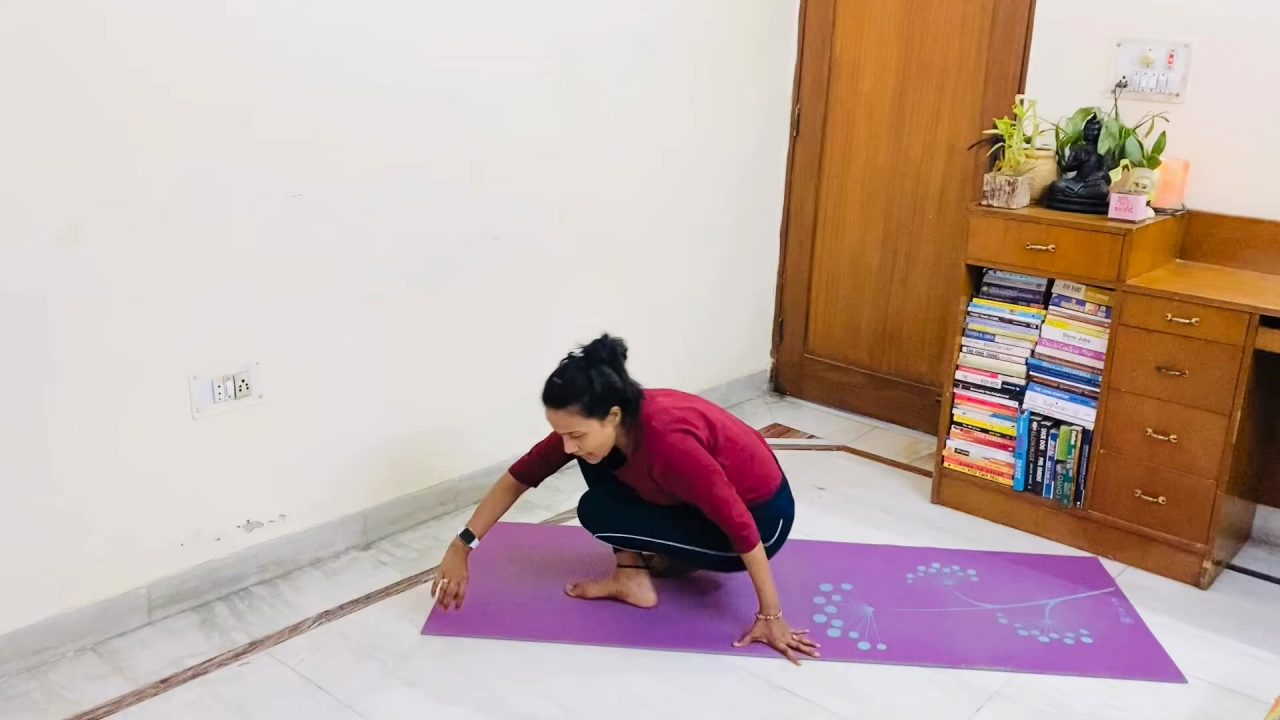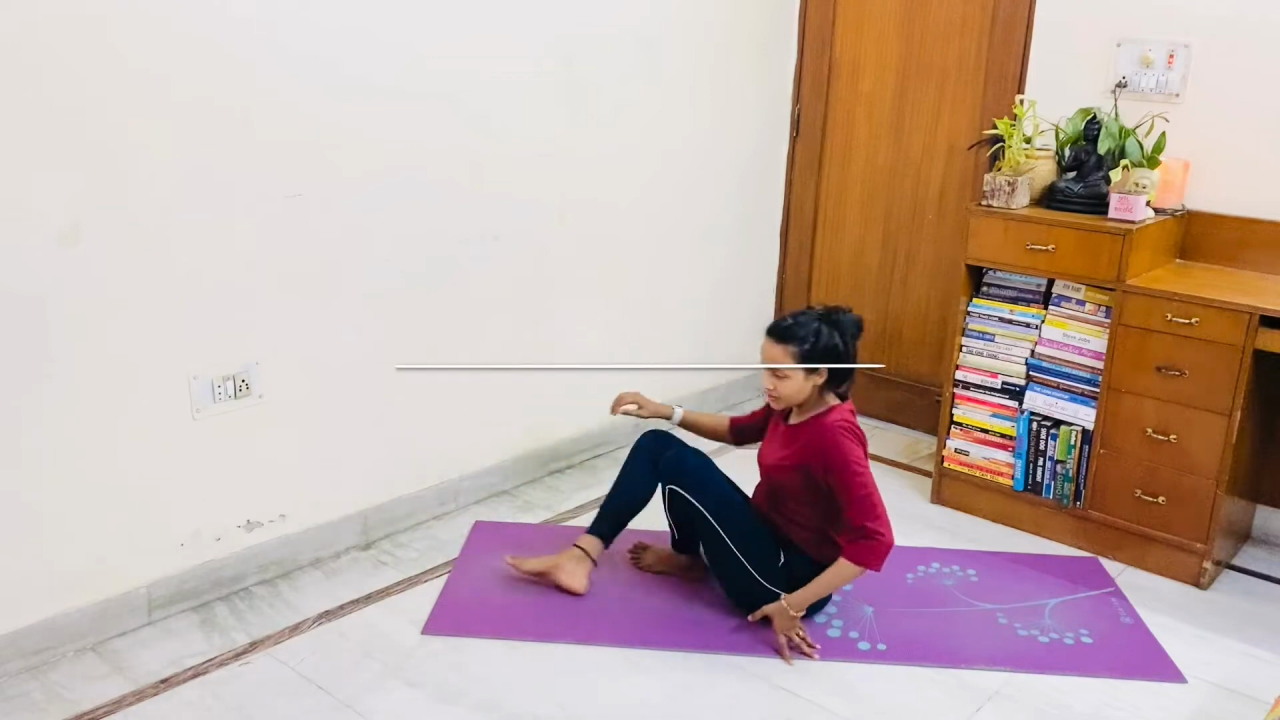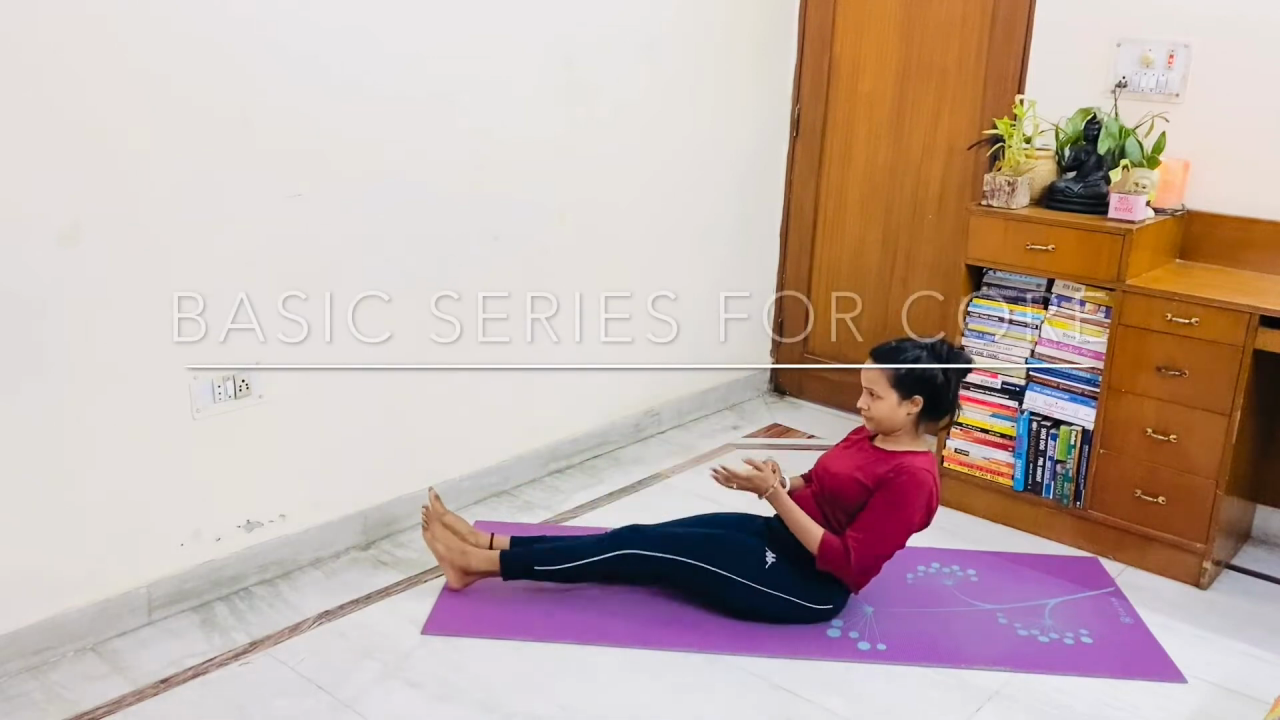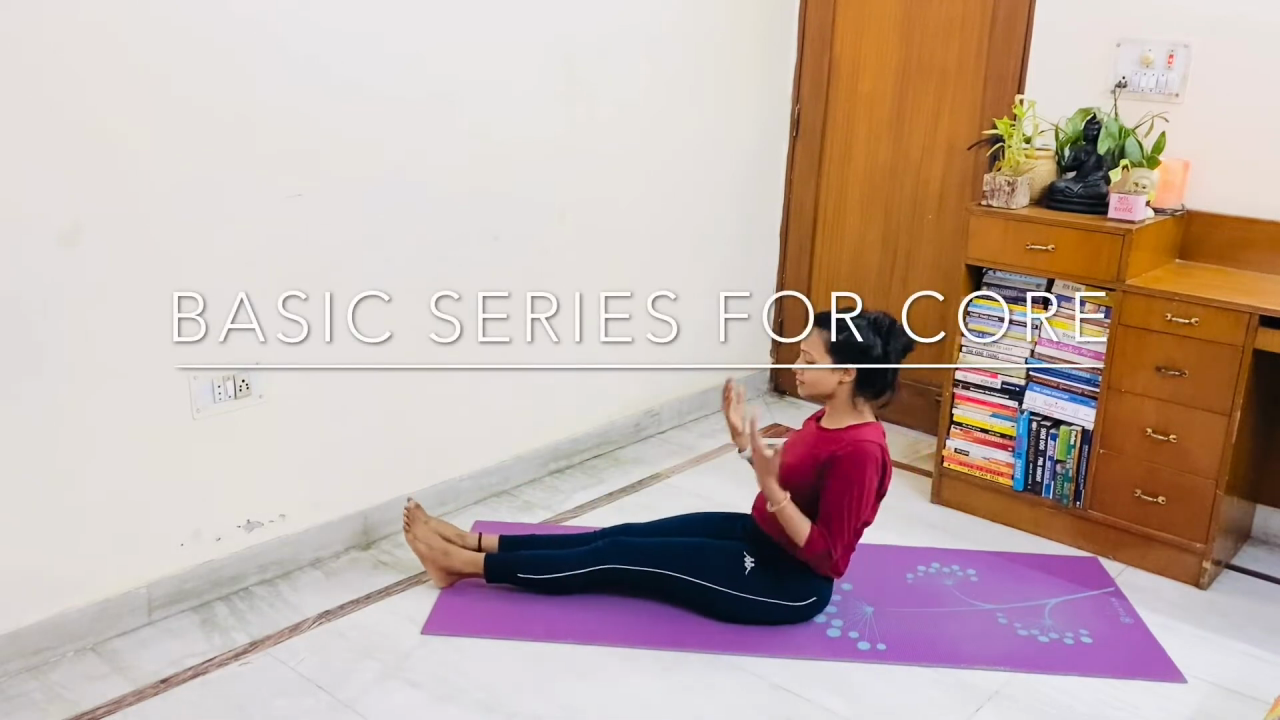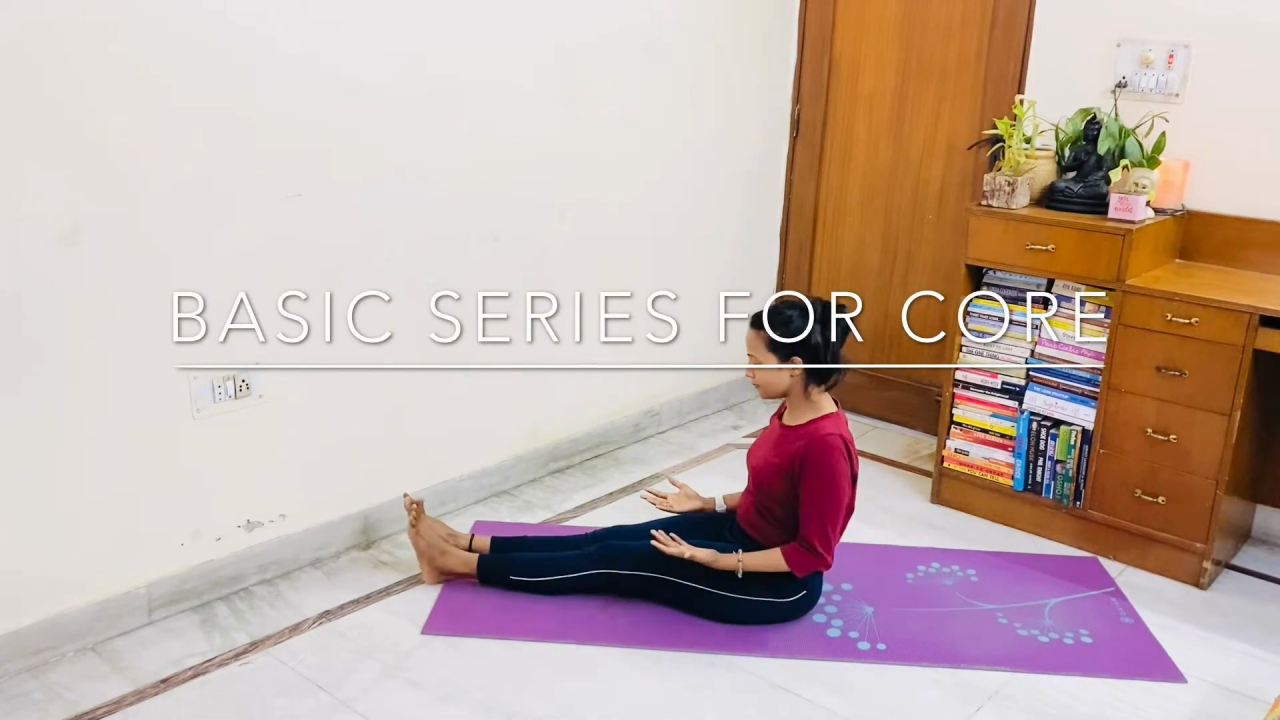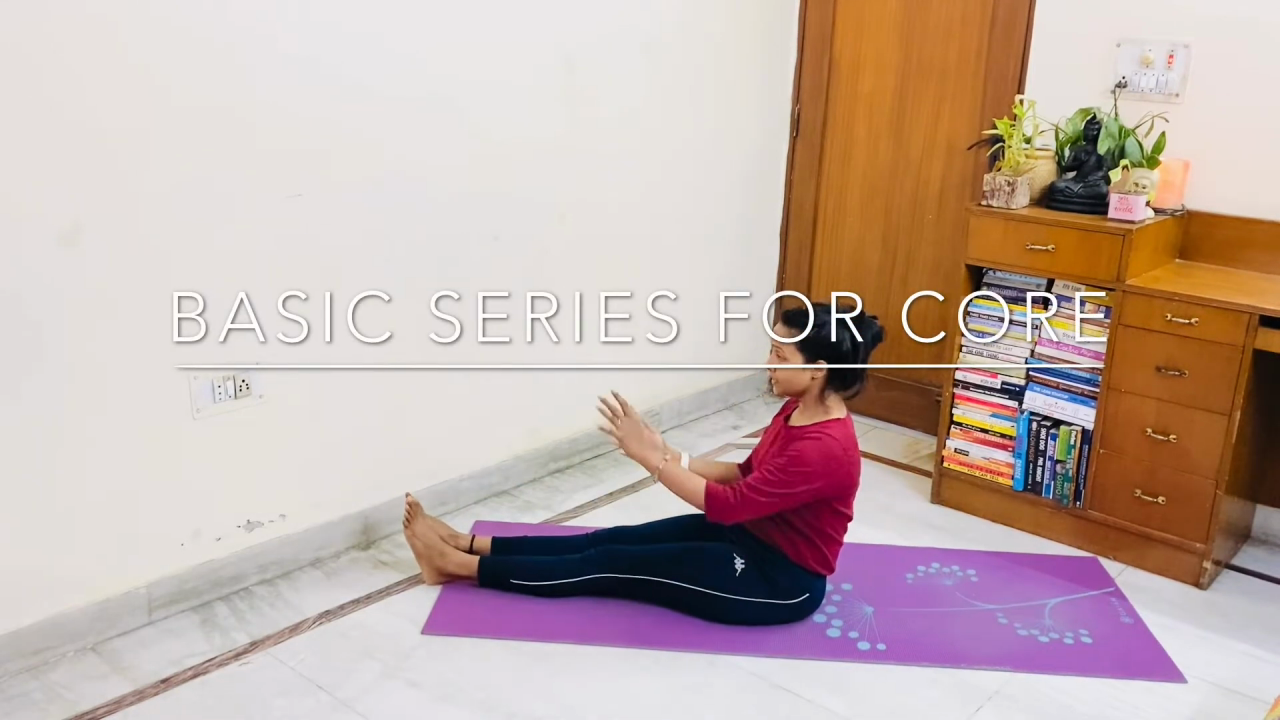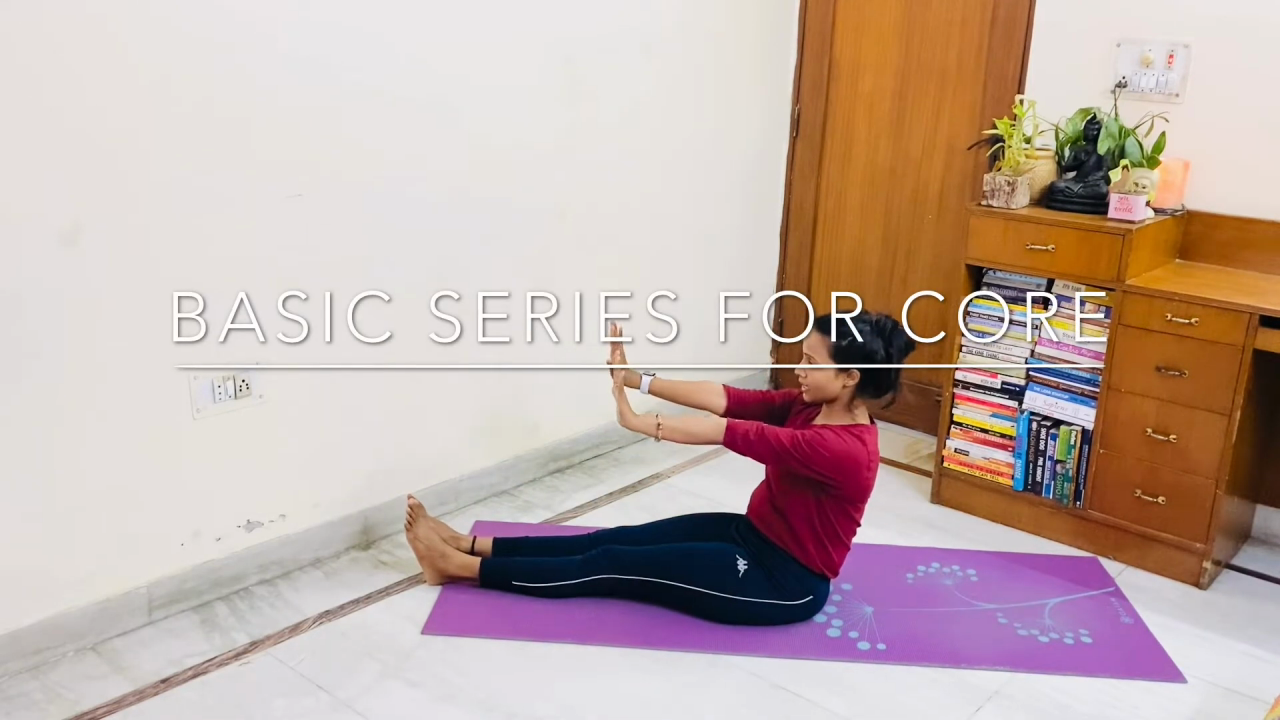
dt=0.7s
person 1, frame 1
left shoulder: (667, 440)
right shoulder: (607, 423)
left elbow: (740, 525)
right elbow: (520, 476)
left wrist: (770, 616)
right wrist: (462, 546)
left hip: (761, 516)
right hip: (715, 499)
left knee: (597, 509)
right ankle: (635, 569)
person 1, frame 2
left shoulder: (834, 436)
right shoulder: (794, 404)
left elbow: (874, 541)
right elbow: (736, 431)
left wrist: (793, 607)
right wrist: (669, 413)
left hip: (788, 576)
right hip: (765, 533)
left knee: (678, 464)
right knee: (653, 444)
left ankle: (684, 557)
right ankle: (581, 556)
person 1, frame 3
left shoulder: (912, 479)
right shoulder: (870, 437)
left elbow: (841, 559)
left wrist: (773, 495)
right wrist: (776, 483)
left hip: (807, 587)
right hip: (778, 538)
left knee: (639, 550)
right knee: (636, 536)
left ankle: (478, 563)
right ankle: (487, 544)
person 1, frame 4
left shoulder: (860, 450)
right shoulder: (830, 419)
left elbow: (822, 549)
left wrist: (773, 486)
right wrist: (745, 441)
left hip: (789, 585)
right hip: (759, 539)
left knee: (620, 557)
right knee: (620, 536)
left ankle: (466, 565)
right ankle: (476, 543)
person 1, frame 5
left shoulder: (825, 443)
right shoulder: (794, 411)
left elbow: (813, 553)
left wrist: (714, 562)
right wrist: (708, 504)
left hip: (779, 585)
right hip: (745, 534)
left knee: (613, 560)
right knee: (609, 539)
left ankle: (456, 564)
right ankle: (466, 543)
person 1, frame 6
left shoulder: (826, 447)
right shoulder: (799, 408)
left elbow: (730, 503)
right elbow: (751, 474)
left wrist: (651, 457)
right wrist: (670, 457)
left hip: (782, 582)
right hip: (760, 540)
left knee: (616, 563)
right knee: (615, 540)
left ankle: (458, 566)
right ankle: (469, 544)
person 1, frame 7
left shoulder: (845, 450)
right shoulder: (815, 406)
left elbow: (736, 433)
right elbow: (728, 399)
left wrist: (641, 422)
right wrist: (638, 380)
left hip: (786, 582)
right hip: (756, 536)
left knee: (615, 565)
right knee: (616, 540)
left ankle: (459, 566)
right ankle: (470, 544)
